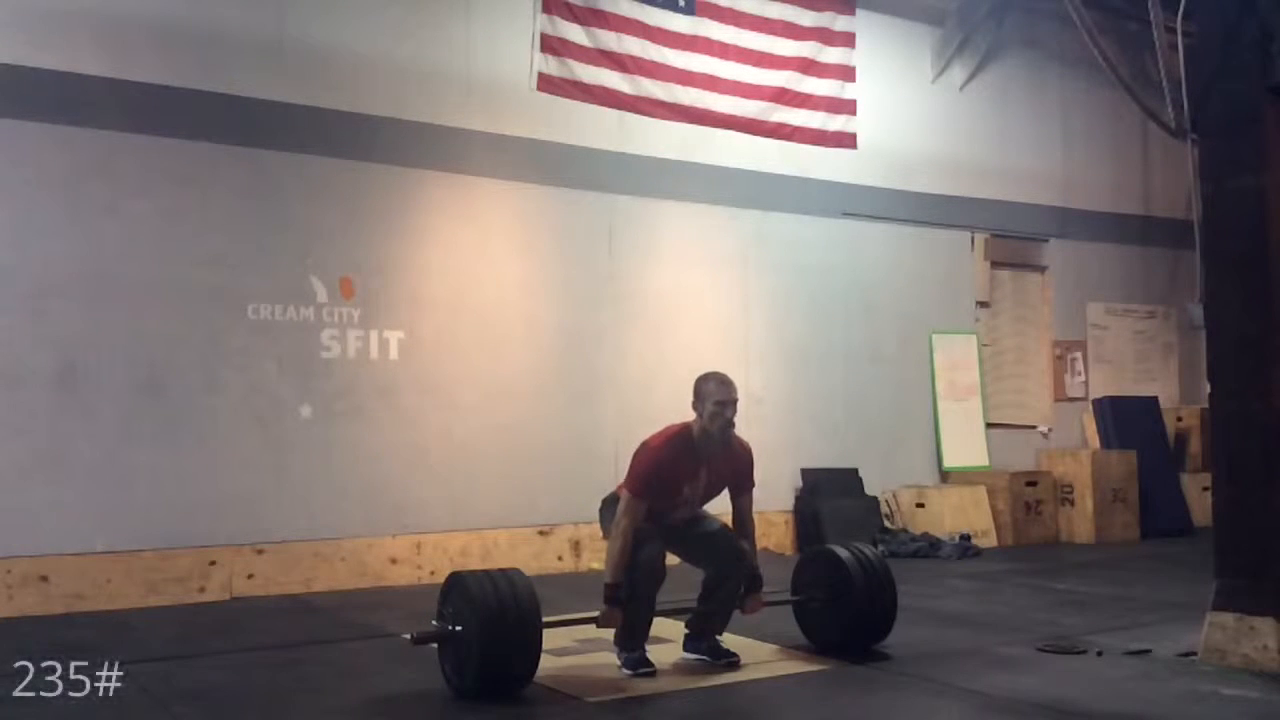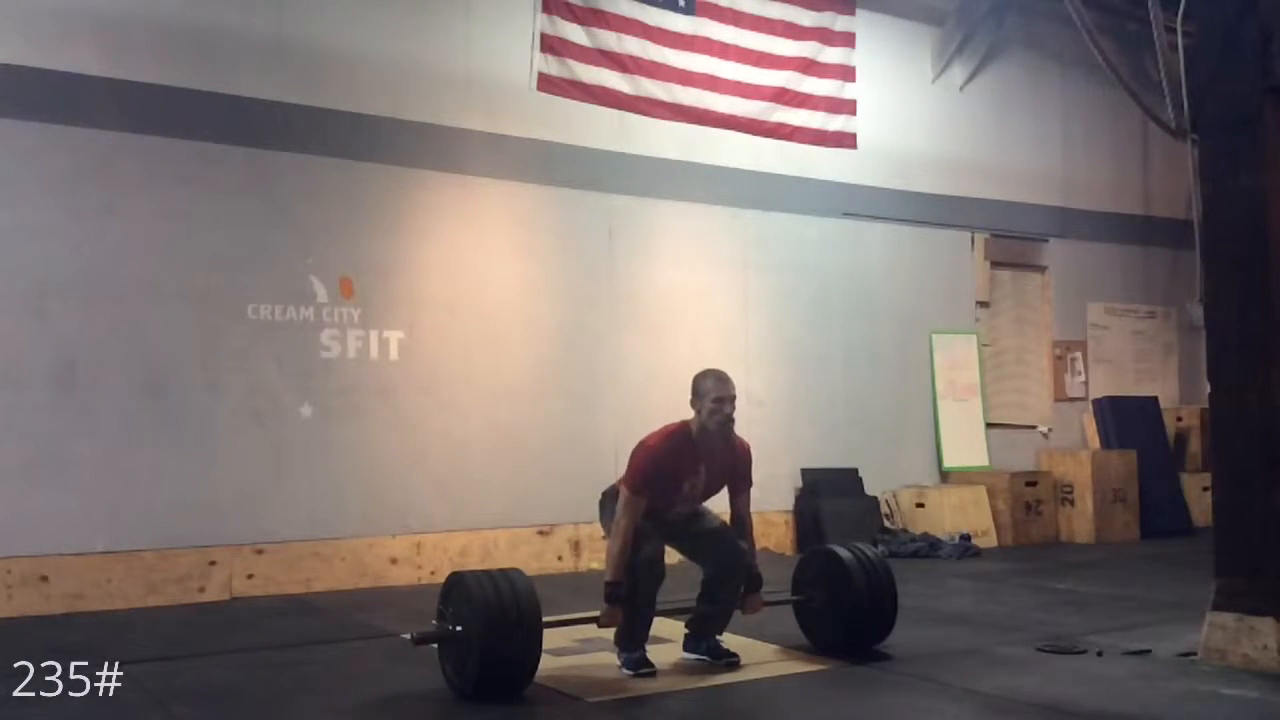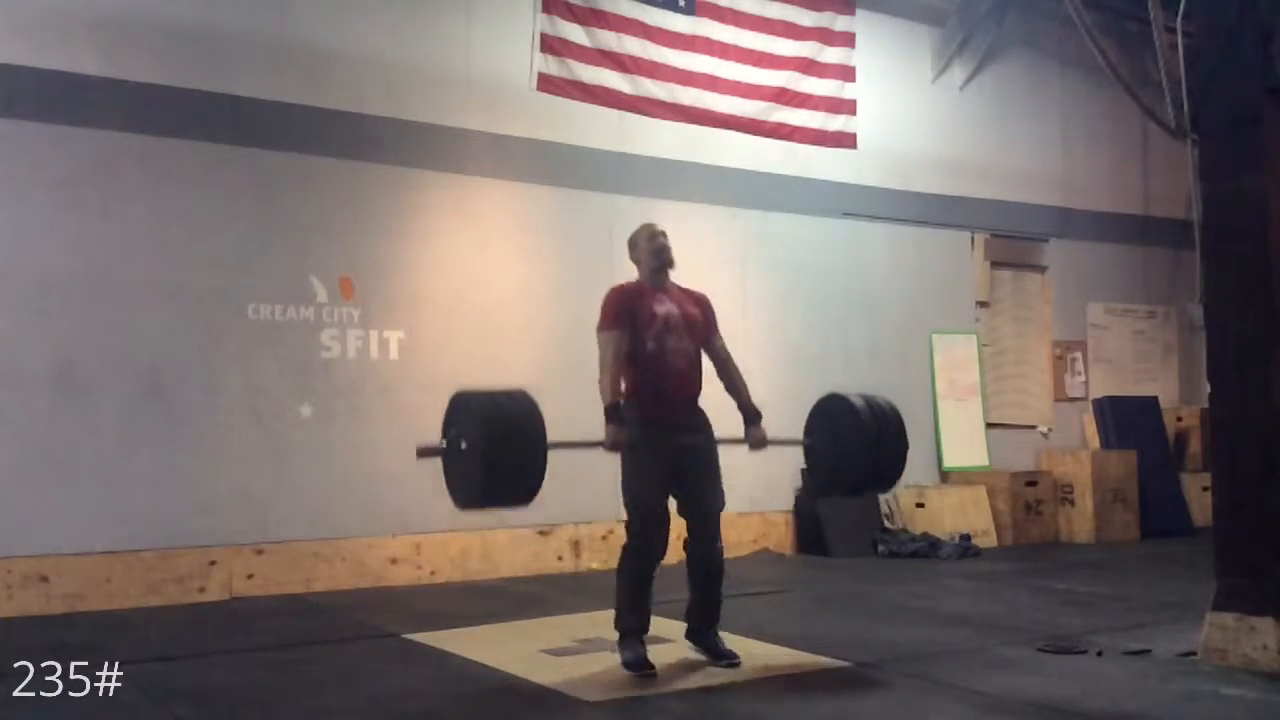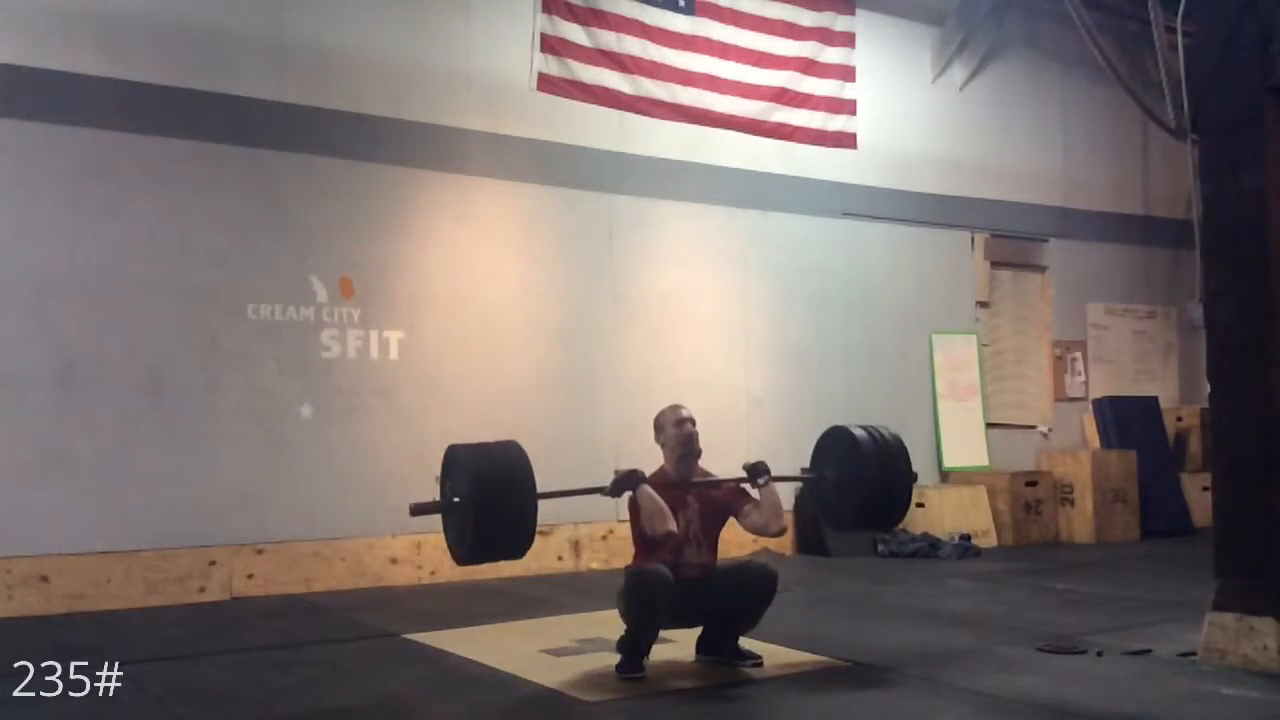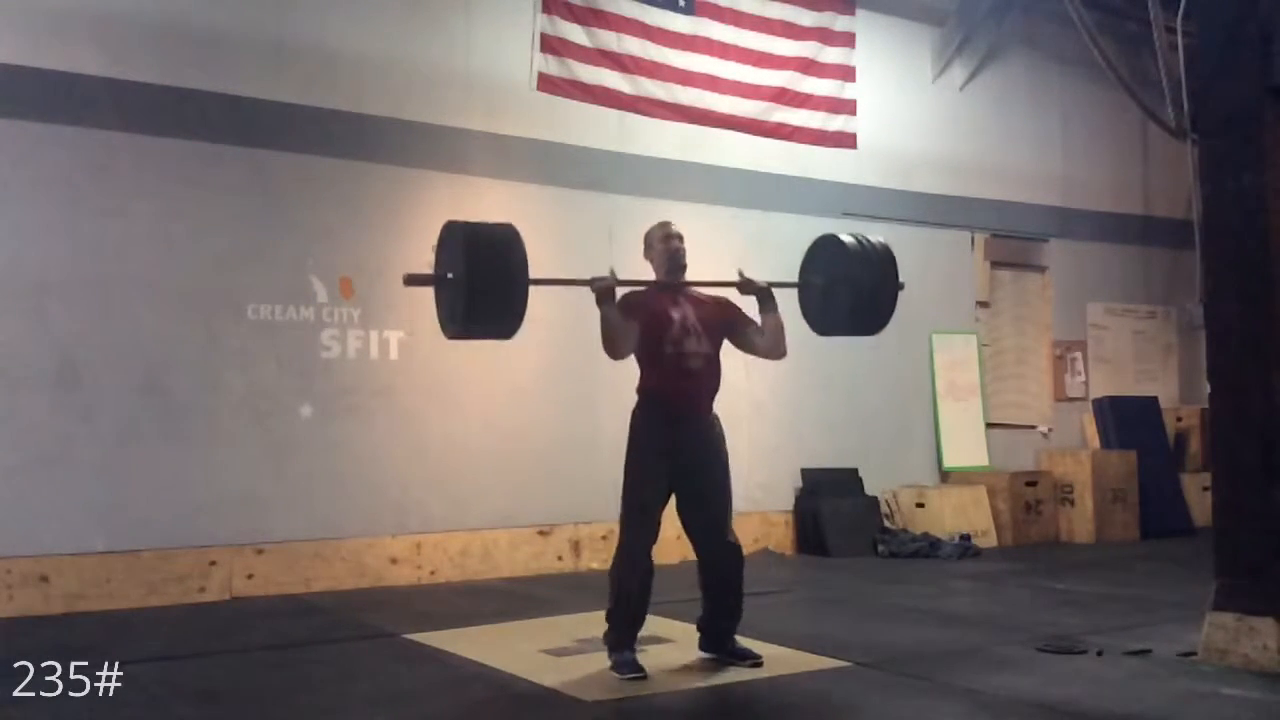
dt=1s
person 1, frame 1
left shoulder: (739, 454)
right shoulder: (660, 450)
left elbow: (744, 519)
right elbow: (625, 524)
left wrist: (753, 582)
right wrist: (612, 598)
left hip: (682, 516)
right hip: (630, 512)
left knee: (734, 555)
right knee: (648, 559)
left ankle: (701, 638)
right ankle: (630, 647)
person 1, frame 2
left shoulder: (738, 452)
right shoulder: (657, 449)
left elbow: (741, 518)
right elbow: (624, 524)
left wrist: (752, 583)
right wrist: (612, 597)
left hip: (682, 511)
right hip: (629, 507)
left knee: (733, 555)
right knee: (646, 557)
left ankle: (701, 638)
right ankle: (630, 648)
person 1, frame 3
left shoulder: (695, 301)
right shoulder: (624, 298)
left elbow: (724, 361)
right elbow: (610, 360)
left wrist: (752, 418)
right wrist: (614, 418)
left hip: (693, 425)
right hip: (645, 427)
left knee: (706, 533)
right knee: (648, 536)
left ankle: (703, 630)
right ankle: (631, 638)
person 1, frame 4
left shoulder: (721, 489)
right shoulder: (649, 490)
left elbow: (775, 525)
right elbow: (665, 532)
left wrist: (762, 480)
right wrist: (637, 486)
left hip: (702, 588)
right hip: (652, 585)
left knee: (761, 577)
right knee: (649, 580)
left ankle: (717, 642)
right ankle: (633, 652)
person 1, frame 5
left shoulder: (714, 306)
right shoulder: (638, 301)
left elbow: (774, 347)
right elbow: (617, 348)
left wrist: (765, 299)
right wrist: (606, 299)
left hip: (703, 425)
right hip: (656, 423)
left knee: (718, 540)
right knee: (638, 538)
left ankle: (719, 637)
right ankle: (621, 644)
